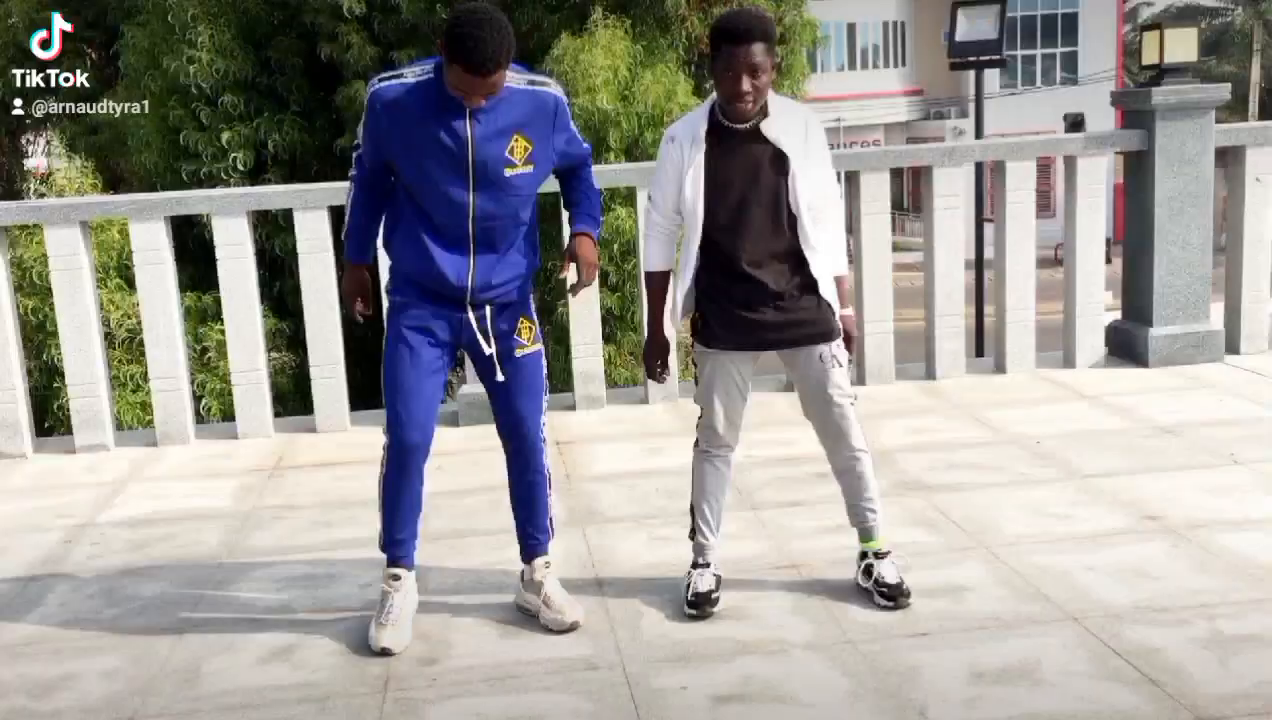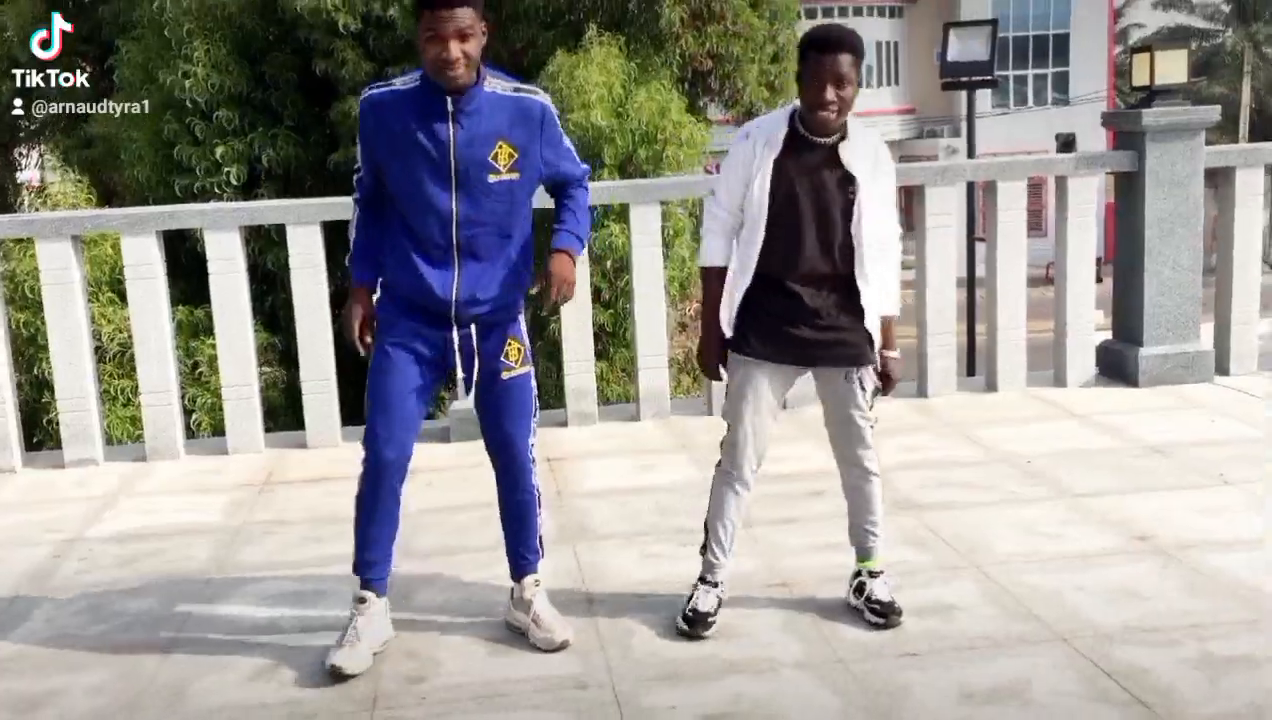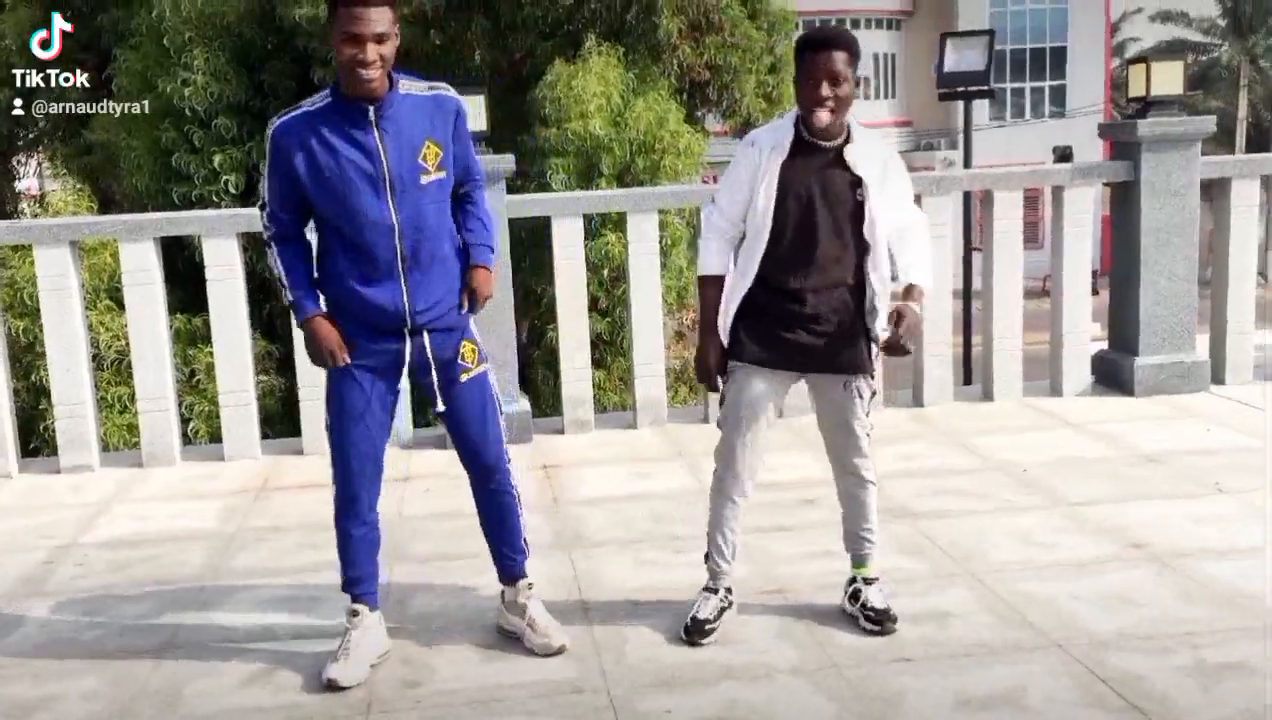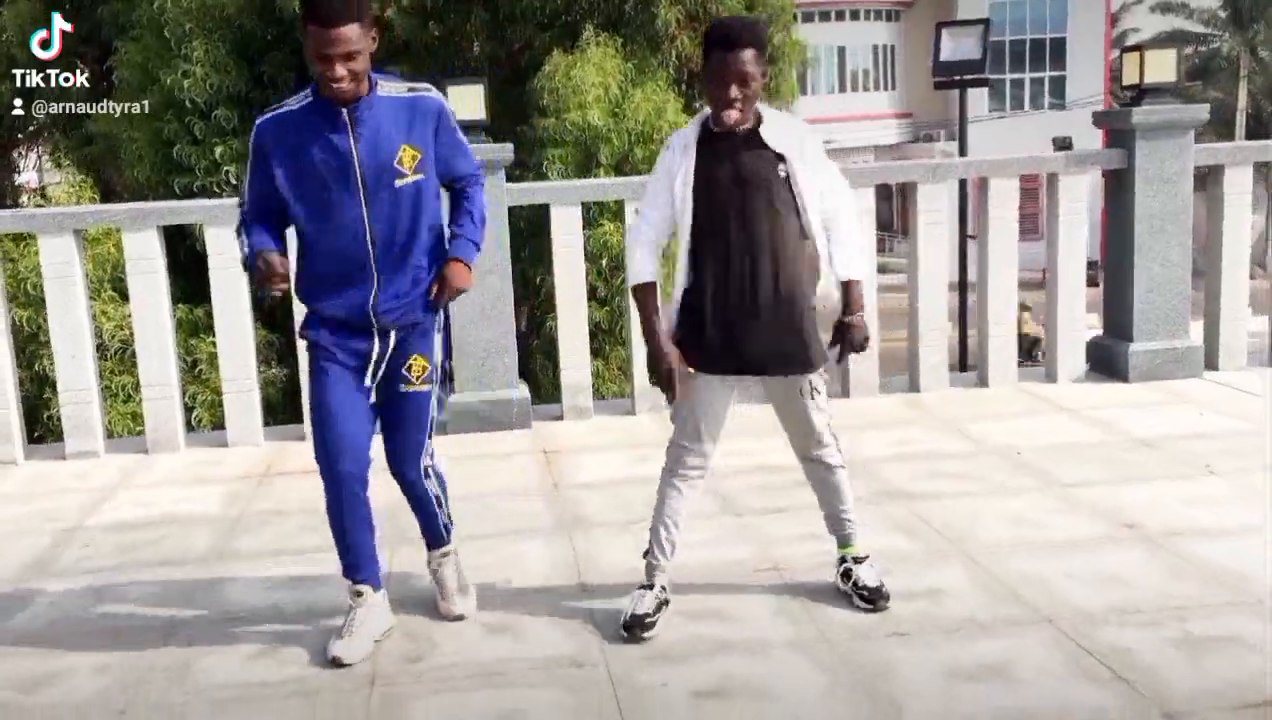
dt=0.4s
person 1, frame 1
left shoulder: (542, 101)
right shoulder: (390, 99)
left elbow: (577, 165)
right elbow: (368, 179)
left wrist: (585, 230)
right wrist: (356, 261)
left hip: (507, 299)
right hip: (421, 303)
left knee: (526, 438)
right knee: (408, 439)
left ankle: (536, 574)
right ankle: (399, 580)
person 1, frame 2
left shoulder: (527, 109)
right shoulder: (381, 108)
left elbow: (574, 183)
left wrist: (564, 246)
right wrist: (359, 284)
left hip: (495, 318)
right hip: (407, 319)
left knee: (516, 457)
right knee: (384, 460)
left ankle: (526, 594)
right ankle: (370, 608)
person 1, frame 3
left shoulder: (441, 107)
right shoulder: (294, 135)
left elbow: (470, 187)
right elbow: (281, 230)
left wrist: (480, 257)
right wrist: (308, 313)
left hip: (447, 326)
right hip: (360, 340)
left knee: (490, 464)
right knee: (356, 481)
left ankle: (517, 597)
right ankle: (365, 621)
person 1, frame 4
left shoulder: (423, 109)
right shoulder: (277, 132)
left elbow: (468, 185)
right elbow: (261, 223)
left wrist: (463, 253)
right wrist: (262, 254)
left hip: (413, 319)
right hip: (336, 330)
left knee: (412, 459)
right knee: (341, 468)
left ankle: (442, 553)
right ankle: (369, 597)
person 2, frame 1
left shoulder: (803, 128)
right shoulder: (683, 140)
left elbow: (828, 219)
right elbow: (661, 234)
left wrist: (843, 306)
right wrist: (657, 328)
left hip: (805, 307)
right hip: (724, 318)
left knee: (843, 433)
right knee: (715, 440)
left ankle: (873, 551)
right ankle: (704, 562)
person 2, frame 2
left shoulder: (873, 156)
right shoulder: (757, 140)
left elbow: (883, 254)
right elbow: (720, 228)
left wrist: (888, 345)
right wrist: (710, 321)
left hip: (844, 332)
right hip: (762, 329)
left knee: (859, 455)
right knee: (740, 455)
left ankle: (868, 572)
right ankle: (712, 576)
person 2, frame 3
left shoulder: (878, 158)
right shoulder: (761, 148)
left elbow: (910, 240)
right elbow: (719, 236)
left wrist: (907, 305)
right wrist: (711, 331)
left hip: (843, 337)
right hip: (760, 335)
left knee: (854, 462)
right knee: (737, 459)
left ankle: (863, 580)
right ankle: (717, 586)
person 2, frame 4
left shoulder: (794, 141)
right shoulder: (680, 152)
left elbow: (836, 221)
right elbow: (644, 253)
left wrist: (853, 307)
right wrist: (656, 338)
left hip: (790, 335)
right hip: (704, 338)
left knee: (820, 452)
right knee: (688, 458)
left ankle: (852, 559)
right ankle: (653, 581)
